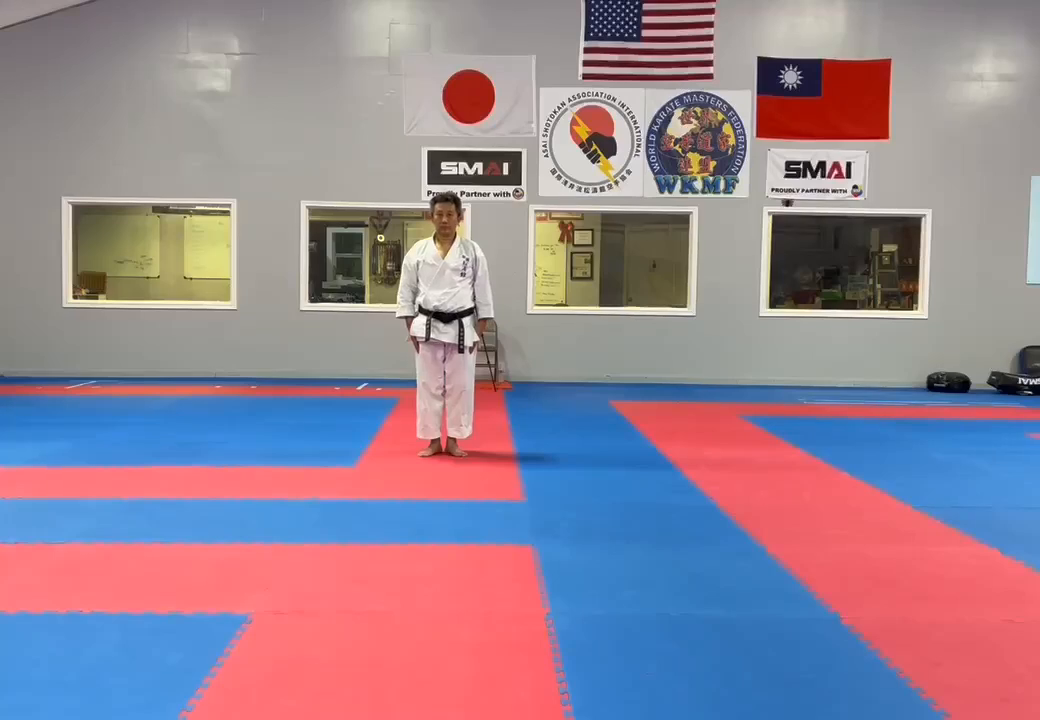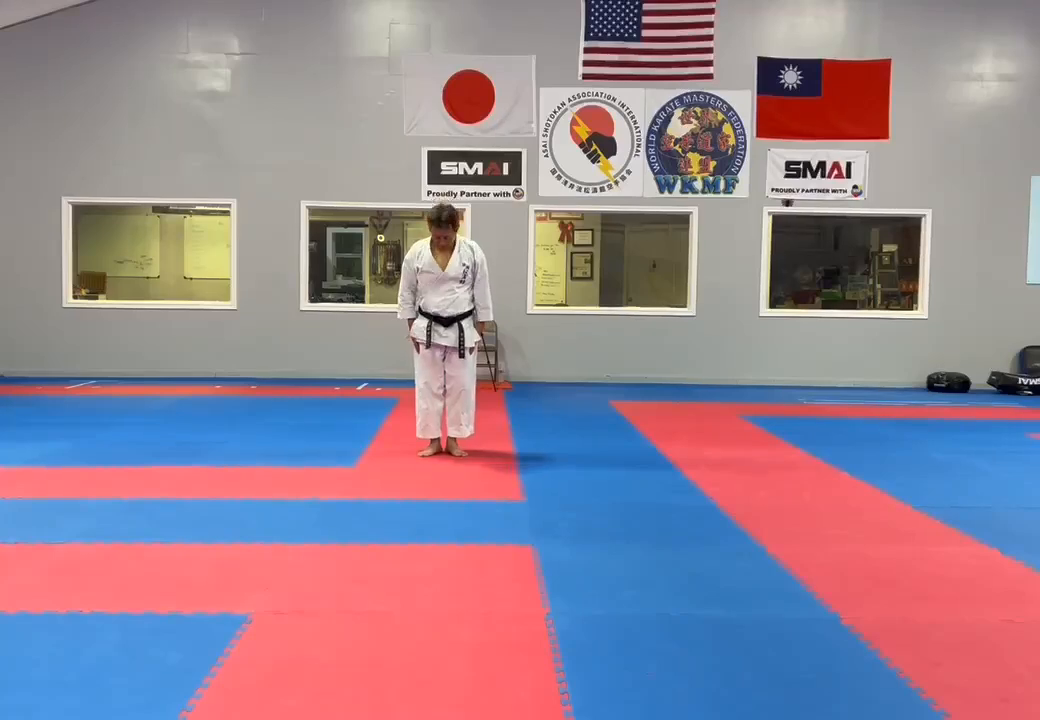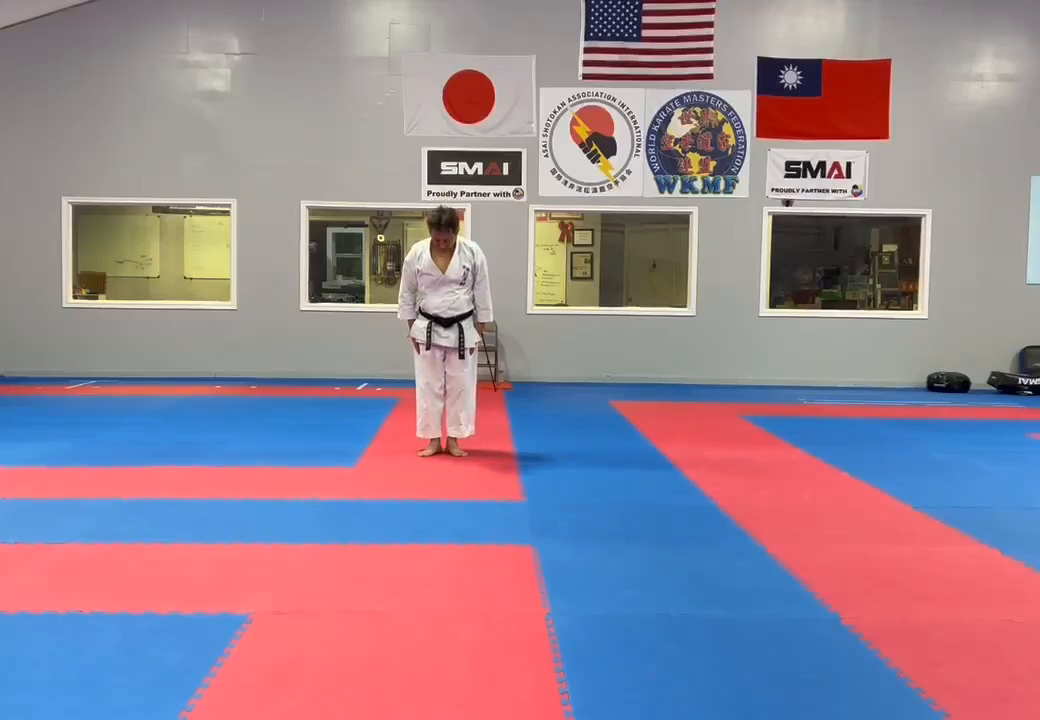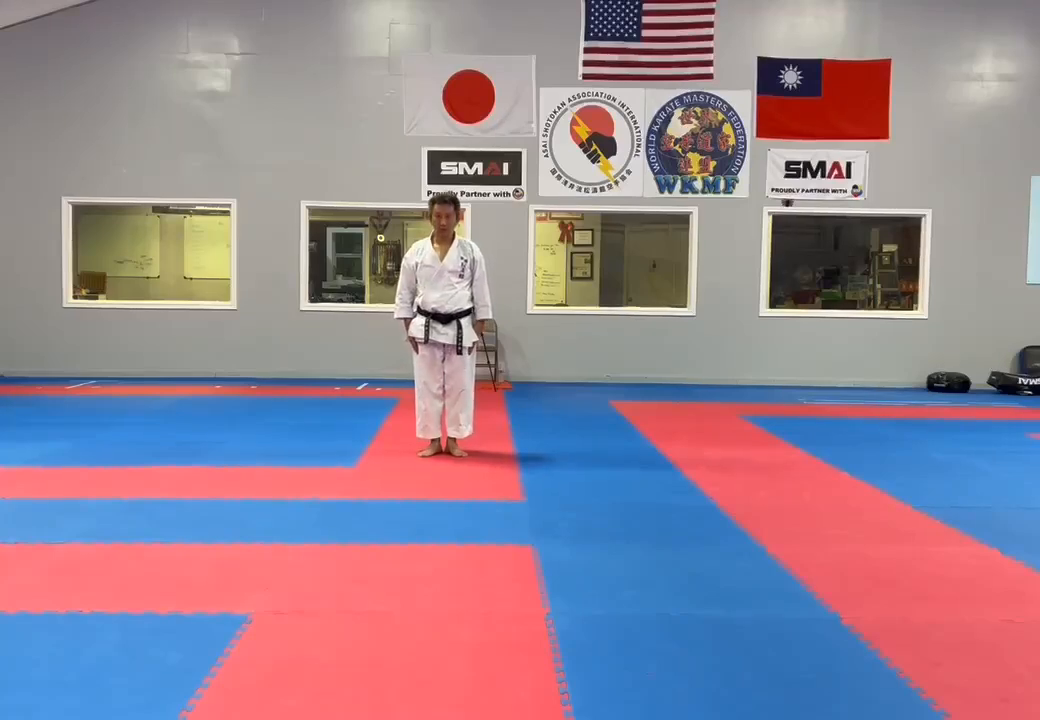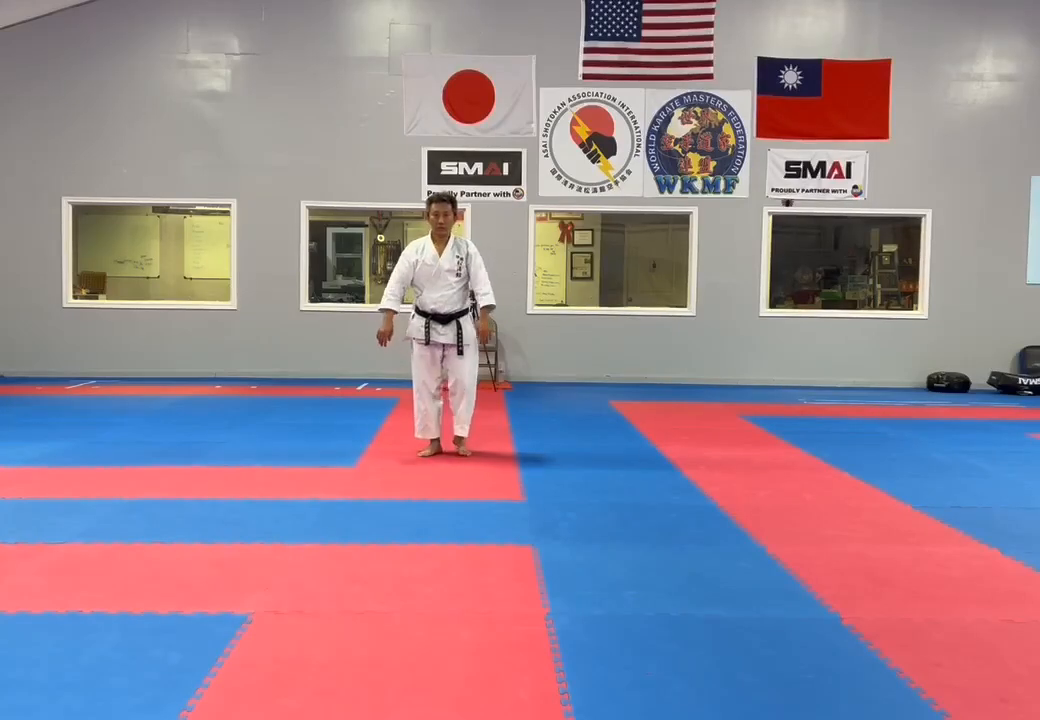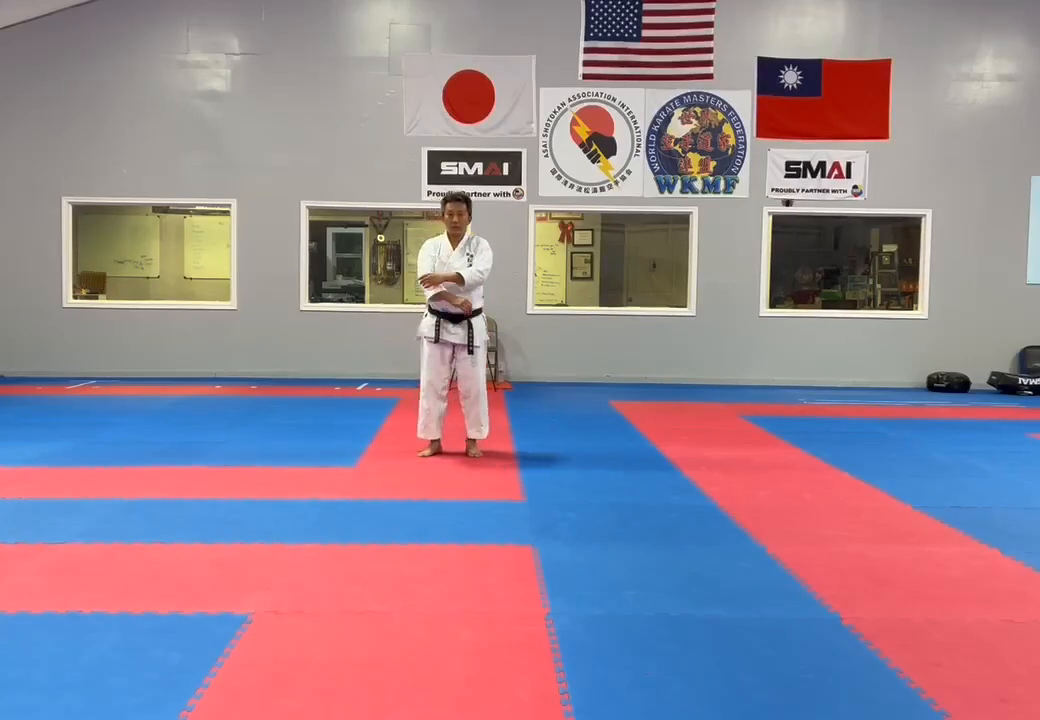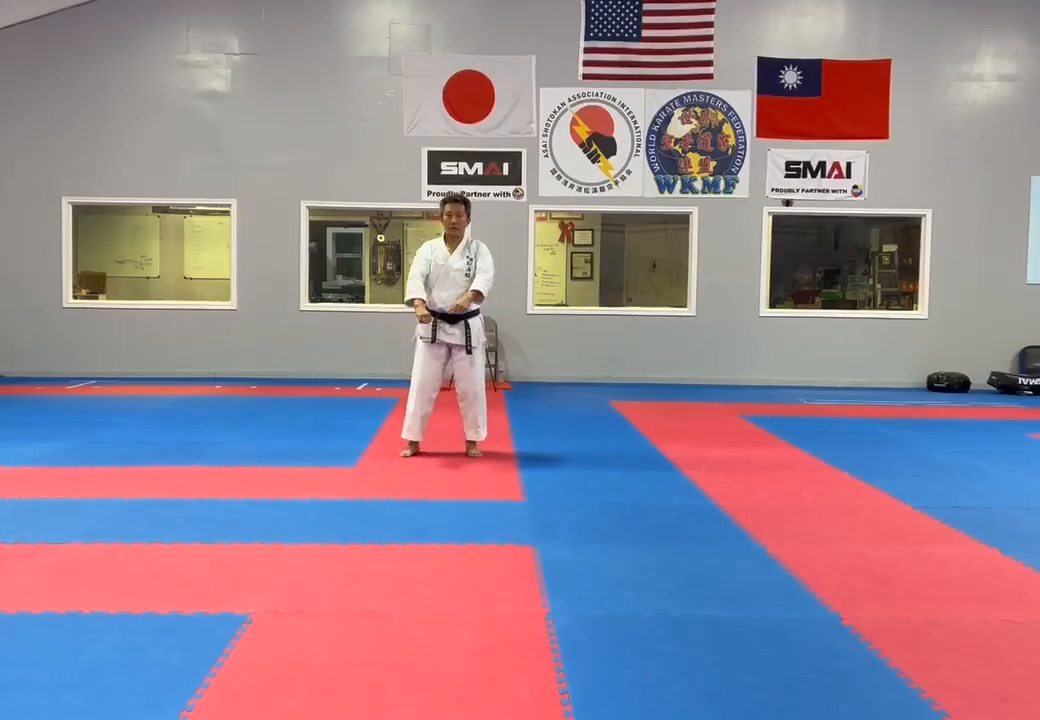
dt=0.5s
person 1, frame 1
left shoulder: (472, 251)
right shoulder: (418, 251)
left elbow: (483, 292)
right elbow: (406, 291)
left wrist: (479, 330)
right wrist: (411, 328)
left hip: (461, 327)
right hip: (427, 327)
left knee: (460, 385)
right knee: (429, 385)
left ankle: (453, 440)
right ankle: (433, 440)
person 1, frame 2
left shoulder: (472, 252)
right shoulder: (416, 253)
left elbow: (481, 293)
right elbow: (407, 293)
left wrist: (479, 330)
right wrist: (412, 328)
left hip: (461, 329)
right hip: (427, 329)
left knee: (461, 385)
right knee: (428, 385)
left ankle: (453, 439)
right ankle: (433, 439)
person 1, frame 3
left shoulder: (473, 253)
right shoulder: (416, 254)
left elbow: (482, 294)
right elbow: (407, 294)
left wrist: (479, 330)
right wrist: (412, 329)
left hip: (462, 329)
right hip: (427, 329)
left knee: (461, 385)
right knee: (428, 385)
left ankle: (453, 439)
right ankle: (433, 439)
person 1, frame 4
left shoulder: (470, 251)
right shoulder: (416, 251)
left elbow: (481, 292)
right elbow: (405, 292)
left wrist: (478, 329)
right wrist: (408, 328)
left hip: (460, 327)
right hip: (426, 327)
left knee: (459, 385)
right knee: (428, 385)
left ankle: (453, 440)
right ankle: (433, 440)
person 1, frame 5
left shoulder: (467, 249)
right shoulder: (415, 249)
left elbow: (481, 283)
right elbow: (397, 284)
left wrist: (484, 318)
right wrist: (388, 320)
left hip: (460, 326)
right hip: (425, 326)
left knee: (462, 383)
right knee: (426, 385)
left ankle: (460, 437)
right ankle: (433, 440)
person 1, frame 6
left shoulder: (480, 245)
right shoulder: (431, 246)
left elbow: (478, 273)
right elbow: (426, 279)
left wrist: (444, 277)
right wrist: (454, 300)
left hip: (470, 326)
right hip: (437, 324)
left knee: (473, 385)
right knee: (433, 384)
left ankle: (473, 440)
right ankle: (434, 440)
person 1, frame 7
left shoulder: (478, 249)
right shoulder: (428, 249)
left elbow: (485, 278)
right elbow: (415, 279)
left wrist: (468, 298)
right wrist: (419, 306)
left hip: (467, 326)
right hip: (433, 326)
left knee: (471, 386)
right knee: (423, 384)
left ankle: (472, 441)
right ankle: (413, 440)
